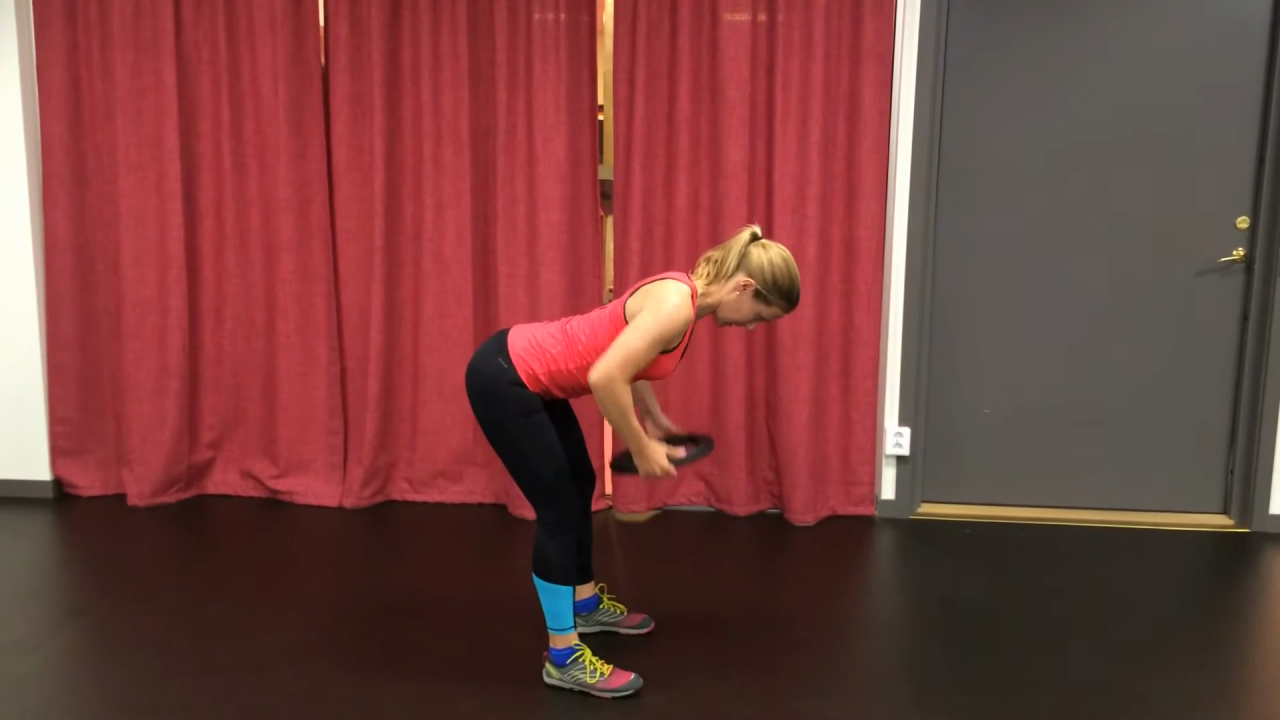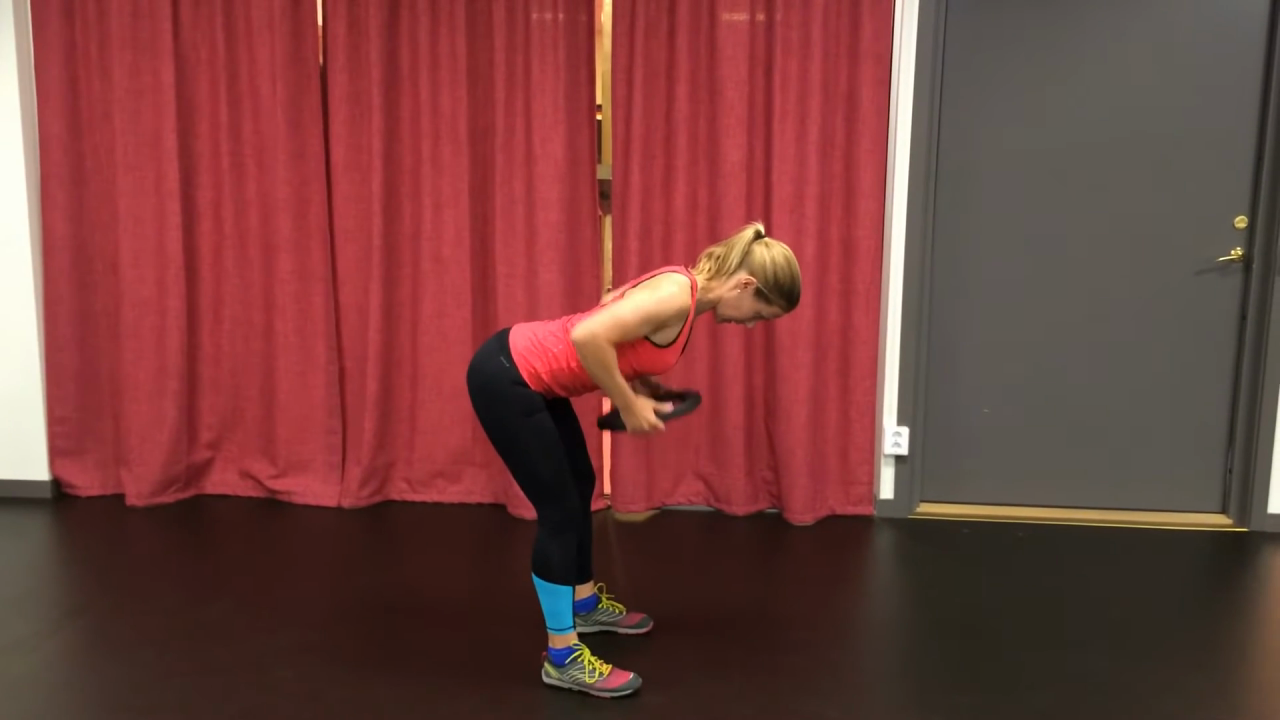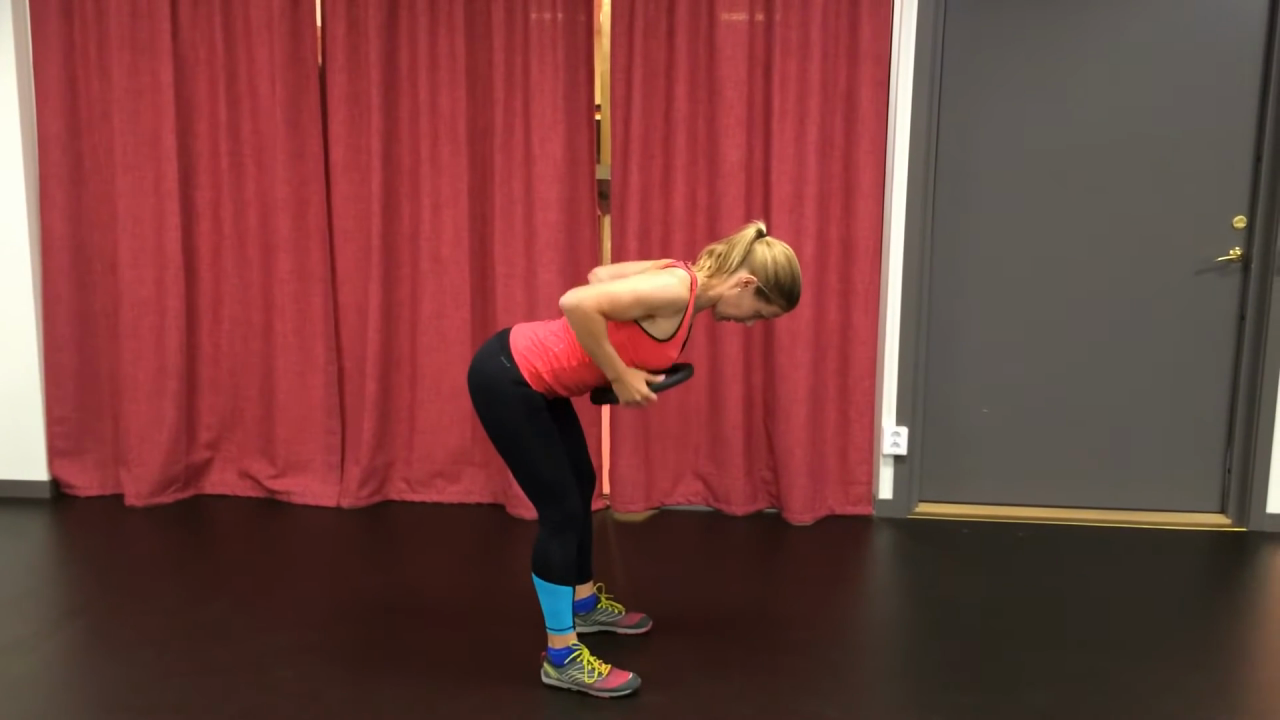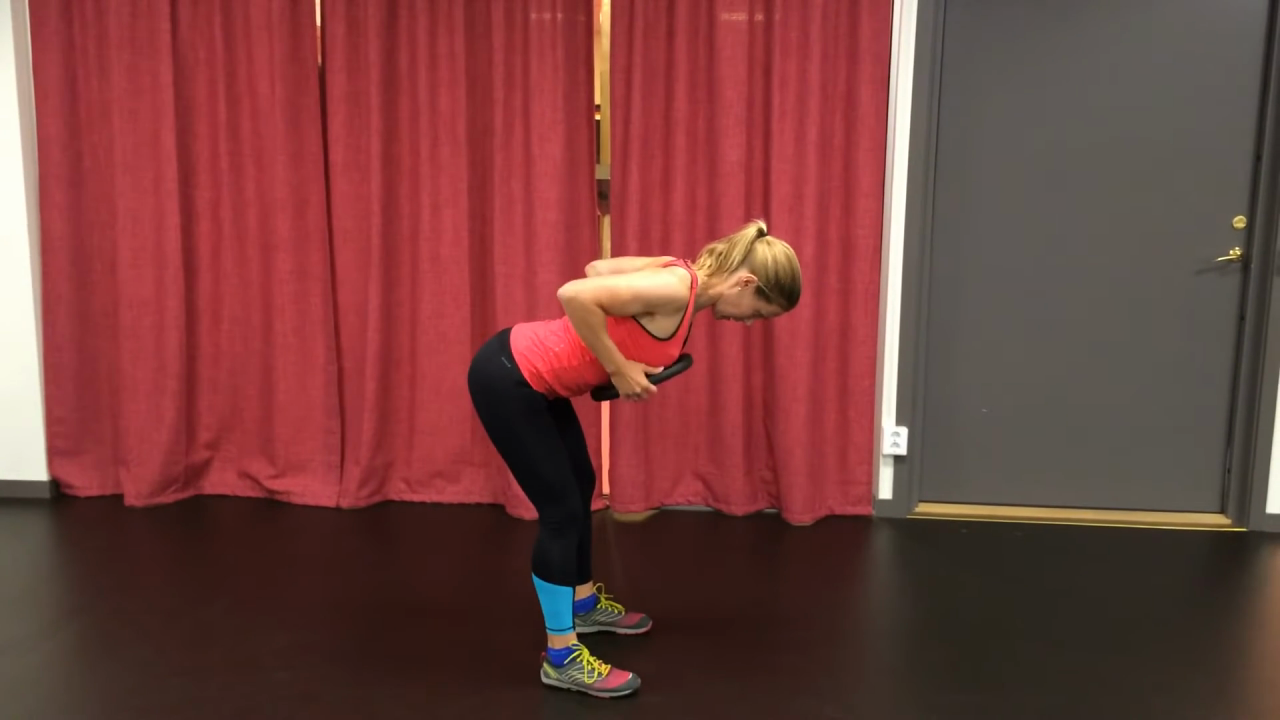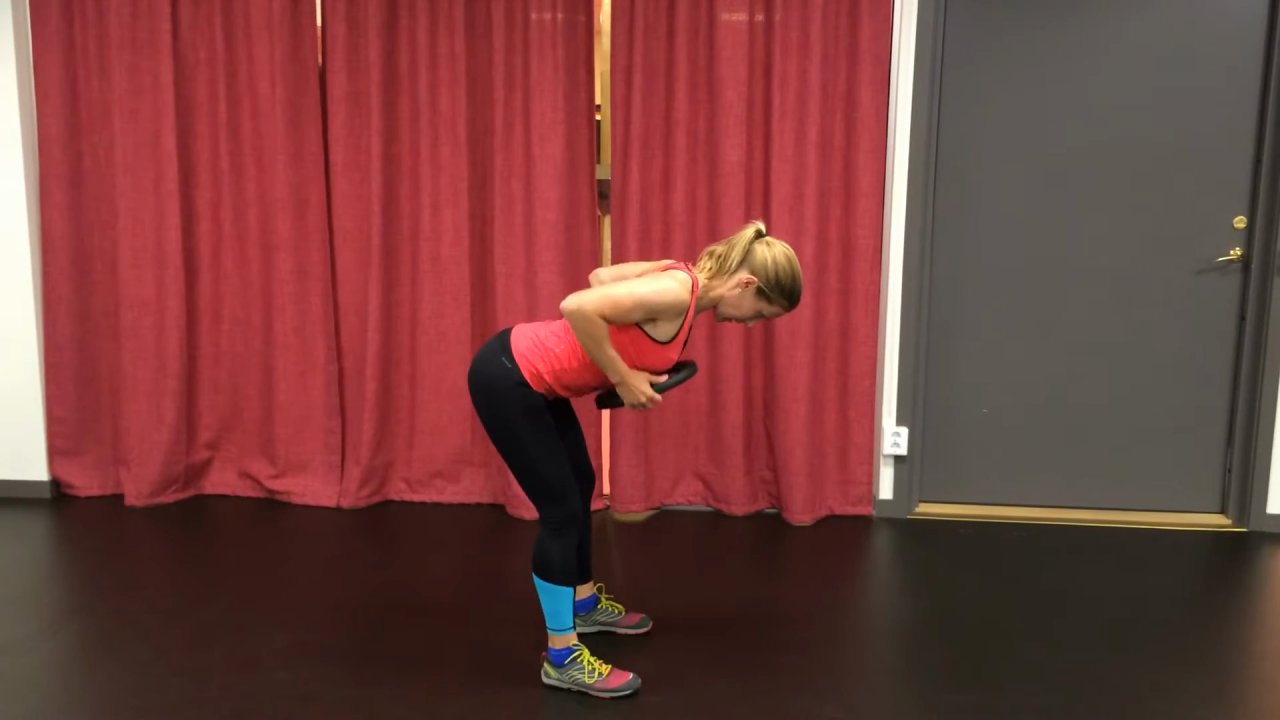
dt=0.1s
person 1, frame 1
left shoulder: (682, 293)
right shoulder: (677, 307)
right elbow: (603, 379)
left wrist: (653, 419)
right wrist: (643, 449)
left hip: (528, 371)
right hip: (503, 378)
left knee: (579, 486)
right knee: (559, 509)
left ankle: (587, 605)
right ankle: (563, 657)
person 1, frame 2
left shoulder: (683, 287)
right shoulder: (677, 297)
right elbow: (584, 336)
left wrist: (641, 387)
right wrist: (630, 403)
left hip: (529, 371)
right hip: (505, 377)
left knee: (580, 486)
right knee: (560, 509)
left ankle: (585, 604)
right ankle: (562, 657)
person 1, frame 3
left shoulder: (679, 278)
right shoulder: (675, 290)
left elbow: (598, 277)
right elbow: (575, 302)
left wrist: (629, 363)
right wrist: (621, 377)
left hip: (530, 370)
right hip: (507, 377)
left knee: (580, 485)
right knee: (561, 509)
left ankle: (585, 604)
right ankle: (562, 657)
person 1, frame 4
left shoulder: (679, 276)
right shoulder: (675, 289)
left elbow: (596, 269)
right elbow: (574, 294)
right wrist: (620, 370)
left hip: (529, 371)
right hip: (507, 377)
left knee: (580, 486)
right knee: (562, 510)
left ankle: (584, 604)
right ankle: (562, 657)
person 1, frame 5
left shoulder: (682, 280)
right shoulder: (676, 292)
left elbow: (599, 277)
right elbow: (577, 307)
left wrist: (633, 365)
right wrist: (624, 378)
left hip: (529, 370)
right hip: (507, 378)
left knee: (579, 486)
right knee: (561, 508)
left ankle: (584, 605)
right ankle: (562, 658)
